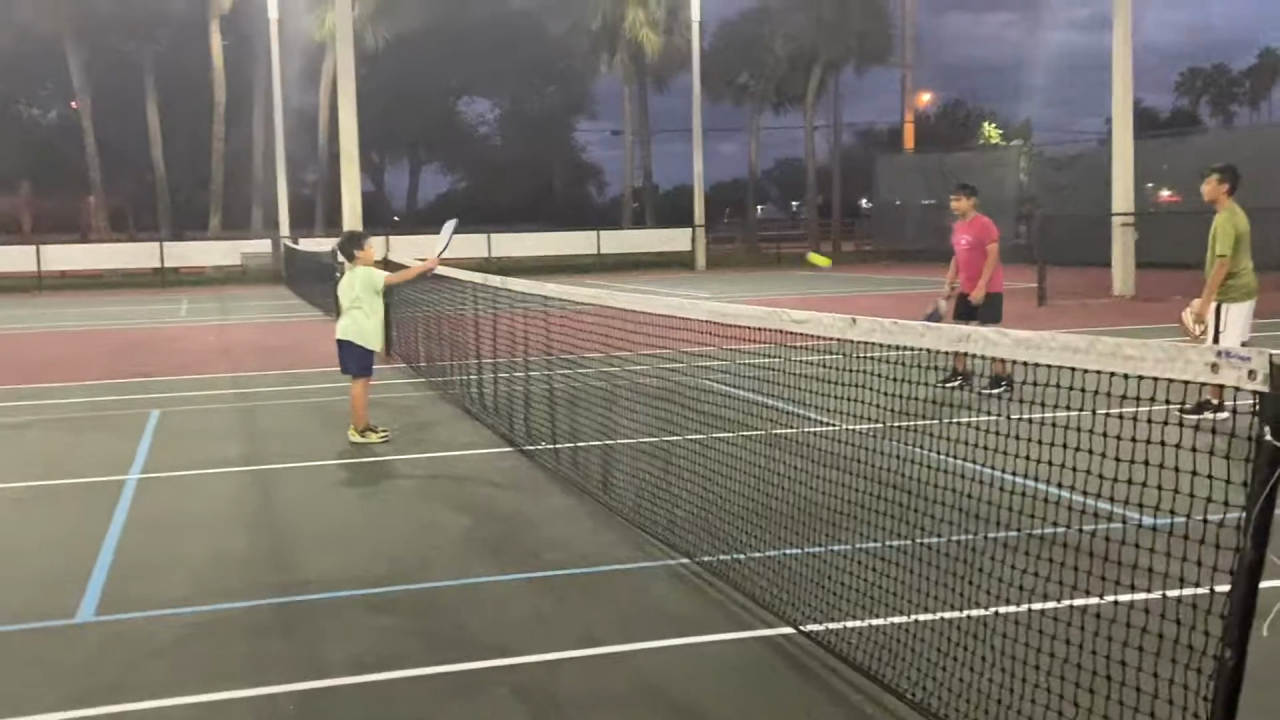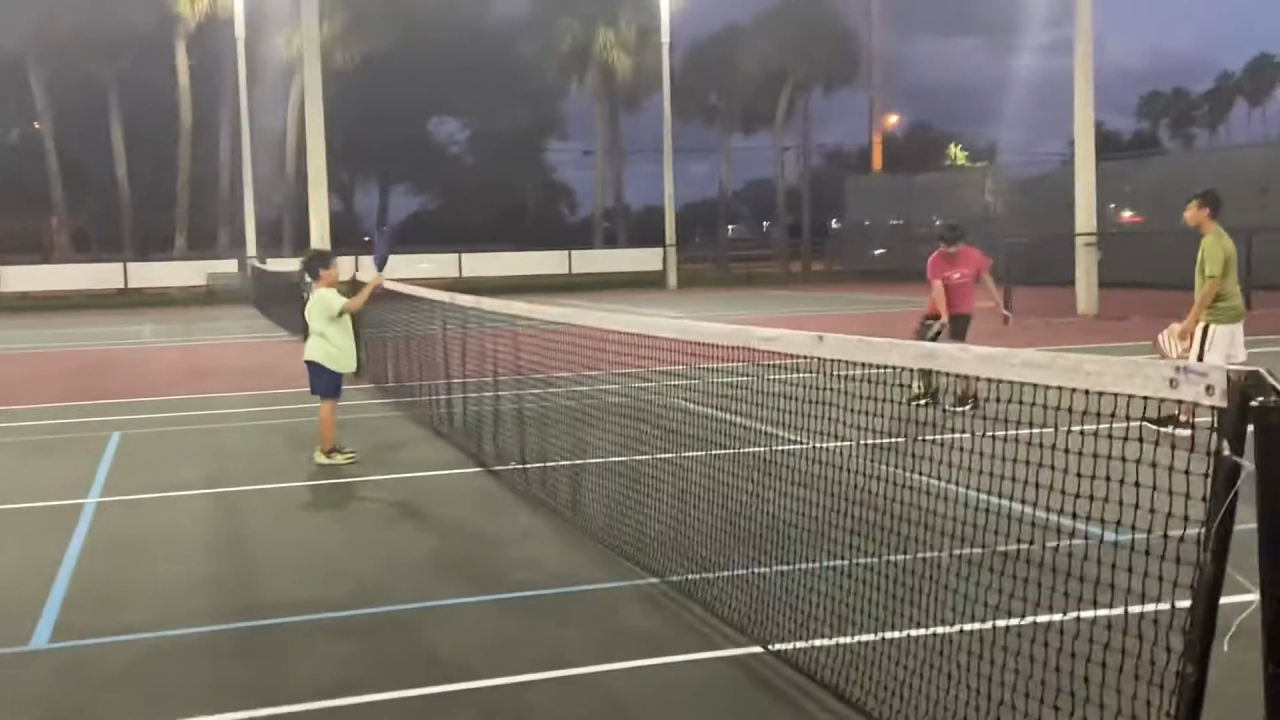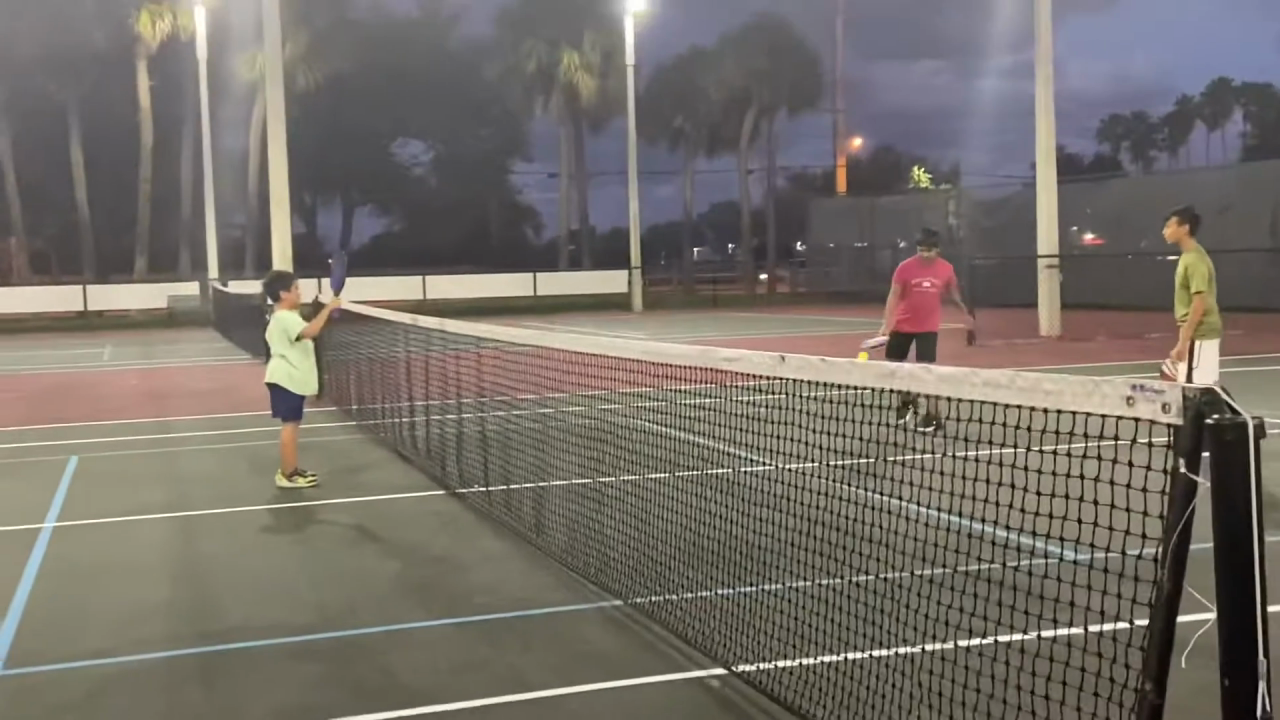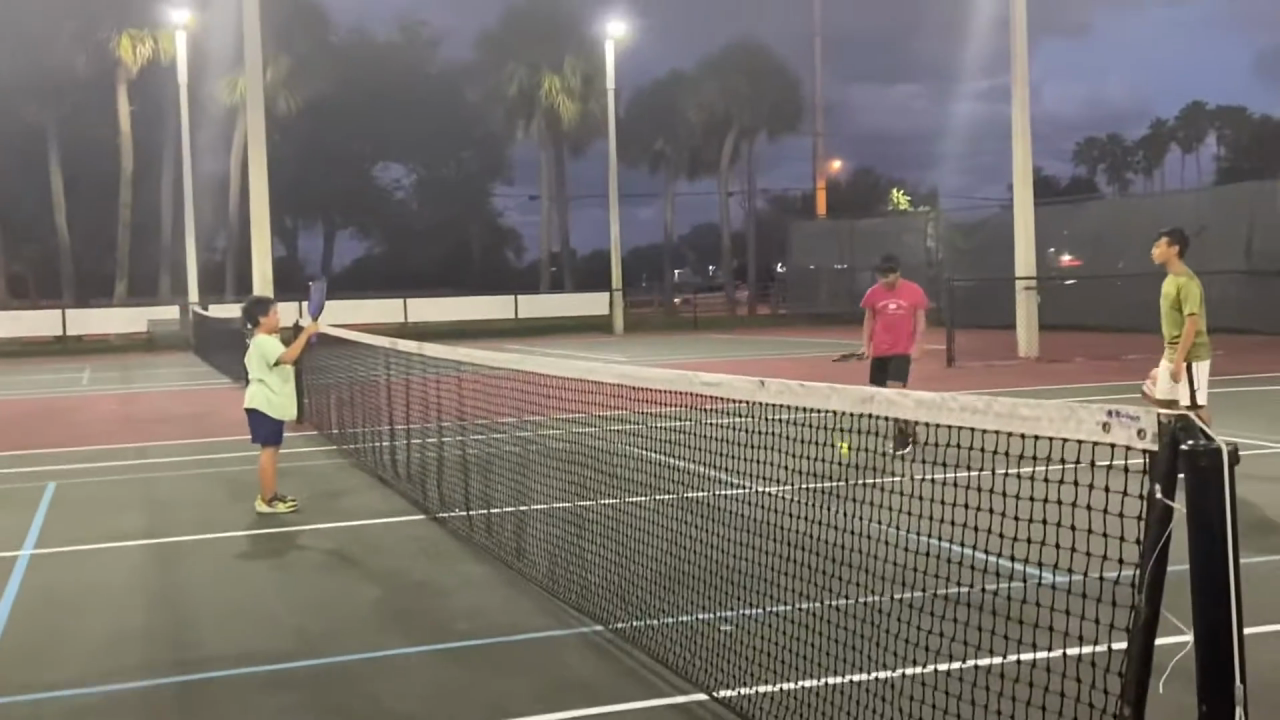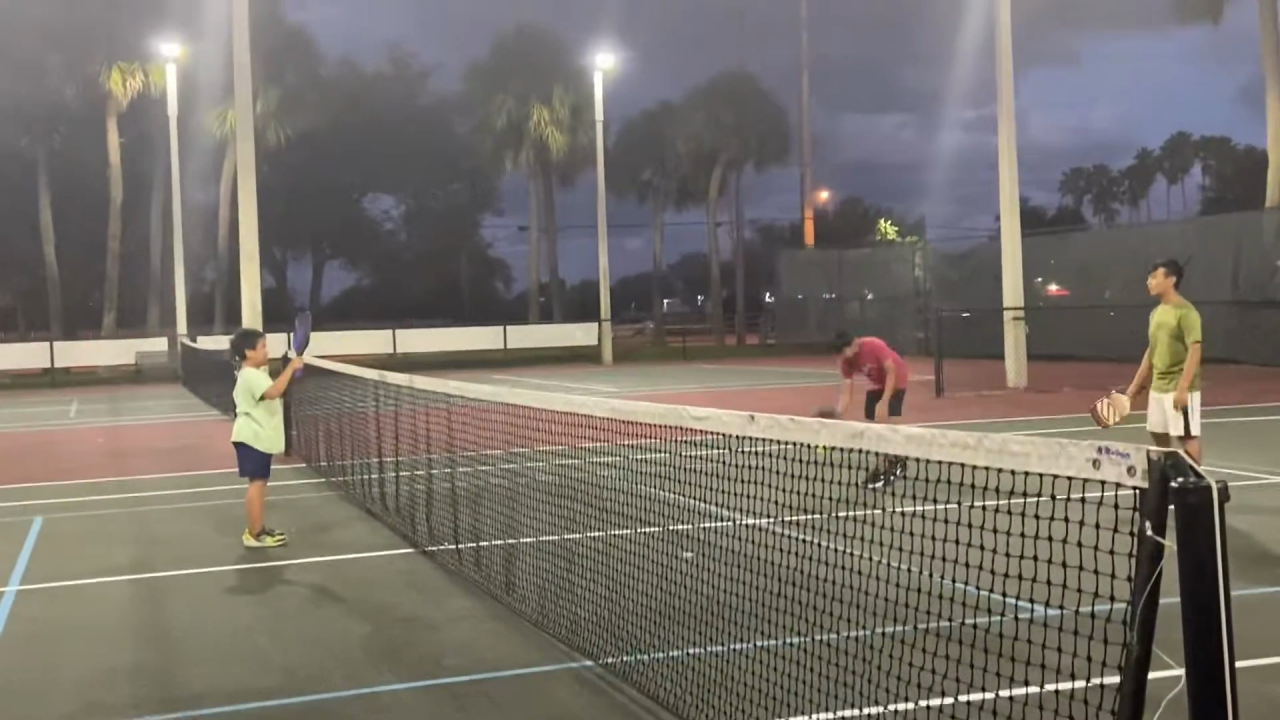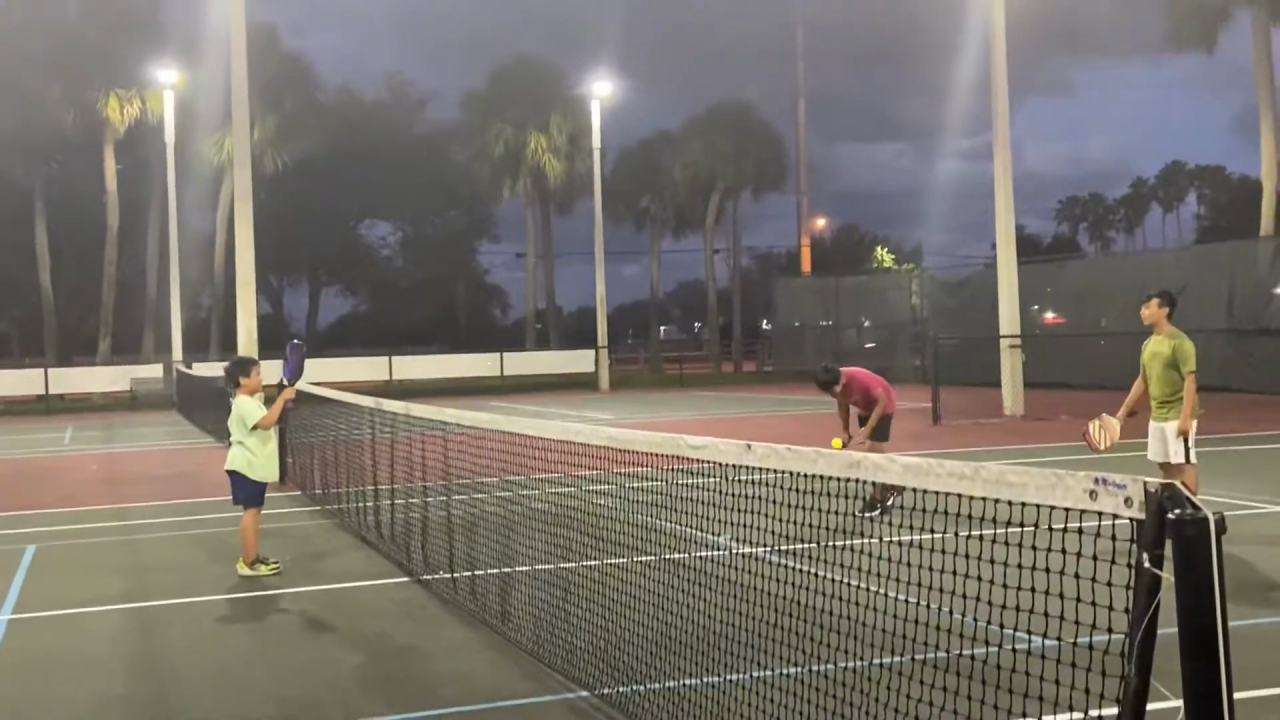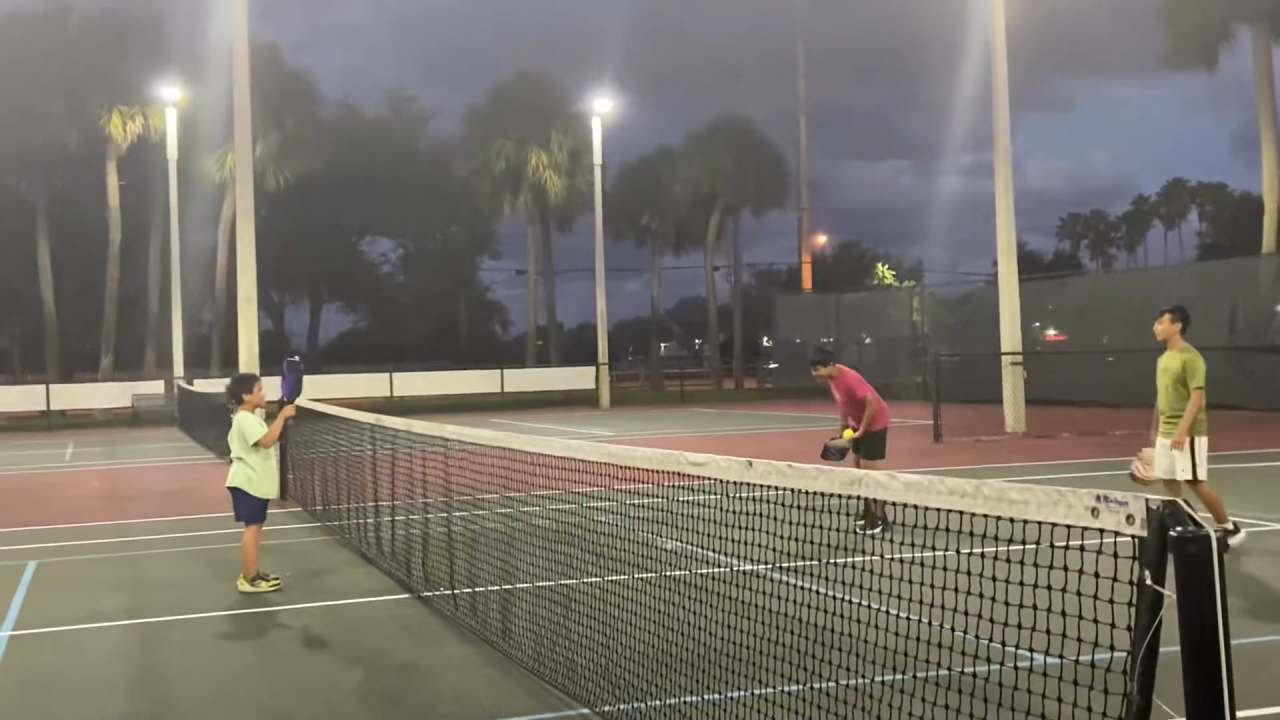
dt=0.3s
person 1, frame 1
left shoulder: (1225, 220)
right shoulder: (1236, 214)
left elbow: (1222, 264)
left wrist: (1204, 301)
right wrist: (1210, 297)
left hip: (1230, 294)
right hip: (1243, 290)
left knee: (1219, 350)
right knee: (1237, 347)
left ankle: (1214, 404)
person 1, frame 2
left shoulder: (1212, 242)
right shoulder: (1220, 238)
left elbow: (1211, 285)
left wrist: (1190, 321)
right wrist: (1195, 318)
left hip: (1219, 316)
right hip: (1231, 312)
right knee: (1234, 367)
left ankle: (1183, 420)
person 1, frame 3
left shoulder: (1195, 260)
right shoulder: (1188, 258)
left elbow: (1199, 303)
left wrist: (1183, 341)
right wrist: (1185, 338)
left hip: (1199, 334)
right hip: (1197, 334)
left knee: (1193, 386)
right knee: (1203, 386)
person 1, frame 4
left shoulder: (1187, 281)
right shoulder: (1169, 280)
left elbow: (1192, 322)
left wrist: (1179, 360)
right wrist: (1168, 358)
left hip: (1190, 357)
right hip: (1171, 355)
left knee: (1195, 407)
right knee: (1164, 402)
person 1, frame 5
left shoulder: (1186, 312)
right shoulder: (1156, 313)
left elbow: (1194, 351)
left wrist: (1182, 388)
right wrist: (1136, 384)
left hip: (1181, 389)
right hip: (1158, 387)
left knee: (1187, 437)
right knee: (1159, 435)
person 1, frame 6
left shoulder: (1180, 342)
right shoulder: (1148, 344)
left elbow: (1190, 380)
right elbow: (1142, 380)
left wrist: (1185, 416)
right wrist: (1124, 411)
left hip: (1178, 416)
right hip: (1157, 416)
left knee: (1183, 465)
right knee: (1166, 467)
person 1, frame 7
left shoulder: (1191, 358)
right shoulder: (1163, 359)
left elbow: (1197, 396)
left wrist: (1182, 430)
right wrist: (1156, 432)
left hip: (1189, 433)
right hip: (1166, 433)
left knee: (1197, 483)
right knee: (1170, 482)
left ankle: (1229, 528)
person 2, frame 1
left shoulder: (347, 277)
right shoulder: (366, 273)
right elbow: (396, 278)
right wrist: (424, 266)
left hip: (352, 334)
right hip: (358, 336)
left knee: (361, 380)
right knee: (361, 381)
left ankle: (361, 424)
right ankle: (359, 430)
person 2, frame 2
left shoulder: (319, 295)
right shoulder: (325, 295)
right elbow: (352, 306)
right wrist: (372, 285)
left hip: (326, 355)
right hip: (326, 357)
left knee: (330, 401)
right knee: (329, 401)
left ankle: (329, 446)
right ankle: (326, 451)
person 2, frame 3
left shoulder: (283, 317)
right shoulder: (285, 317)
right elbow: (310, 332)
right wrist: (328, 309)
left hip: (290, 378)
right hip: (286, 379)
left knee: (292, 424)
right knee: (290, 424)
left ankle: (291, 469)
right ankle: (287, 474)
person 2, frame 4
left shoulder: (264, 341)
right shoulder: (264, 342)
right elbow: (288, 357)
right wrist: (305, 334)
left hip: (269, 403)
right hip: (265, 404)
left knee: (272, 449)
right knee: (269, 449)
left ankle: (270, 494)
right ankle: (266, 500)
person 2, frame 5
left shoulder: (254, 374)
right shoulder: (251, 375)
left elbow: (271, 394)
right elbow: (274, 392)
right wrist: (290, 368)
left hip: (259, 437)
right hip: (253, 438)
left knee: (260, 482)
right knee: (257, 483)
left ankle: (258, 528)
right ankle: (254, 534)
person 2, frame 6
left shoulder: (250, 402)
right shoulder: (244, 403)
left elbow: (265, 422)
right elbow: (266, 423)
right wrist: (282, 398)
left hip: (253, 465)
right hip: (247, 466)
left knee: (254, 511)
right knee: (251, 511)
left ankle: (252, 557)
right ankle: (249, 562)
person 2, frame 7
left shoulder: (249, 417)
right shoulder: (246, 419)
left elbow: (265, 441)
right elbow: (267, 441)
right wrist: (281, 416)
left hip: (255, 481)
right hip: (248, 483)
left knee: (255, 527)
right knee: (253, 527)
left ankle: (252, 573)
right ankle: (249, 579)
person 3, frame 1
left shoulder: (985, 225)
right shoulder: (957, 227)
left elbow: (993, 258)
left wrist: (981, 288)
right wrist: (948, 282)
left hip: (988, 289)
right hip: (965, 289)
left ankle: (1001, 377)
right ankle: (960, 373)
person 3, frame 2
left shoulder: (976, 256)
right shoulder: (935, 260)
left elbow: (988, 281)
right elbow: (938, 290)
left wrist: (1000, 306)
right wrist: (944, 317)
left hip: (963, 310)
right hip: (937, 311)
left ankle: (968, 395)
right ankle: (927, 391)
person 3, frame 3
left shoulder: (946, 269)
right shoulder: (905, 267)
left elbow: (953, 293)
right elbow: (894, 297)
left wrist: (965, 313)
right wrist: (886, 324)
left hip: (928, 327)
right hip: (901, 326)
right knee: (893, 364)
left ankle: (932, 415)
right ankle: (906, 401)
person 3, frame 4
left shoulder: (914, 291)
right shoulder: (873, 294)
left elbow: (920, 319)
left wrist: (918, 345)
right wrist: (866, 345)
left hip: (903, 350)
right hip: (879, 351)
left knee: (895, 390)
left ankle: (906, 433)
right ankle: (902, 428)
person 3, frame 5
left shoulder: (874, 346)
right shoulder: (846, 359)
left elbow: (892, 372)
right elbow: (847, 388)
left wrist: (884, 402)
right wrist: (840, 412)
left hip: (895, 381)
right hip: (876, 386)
left knee: (882, 423)
left ankle: (882, 470)
right ankle: (896, 461)
person 3, frame 6
left shoulder: (861, 378)
right shoulder: (833, 386)
left elbow: (882, 400)
right elbow: (842, 406)
left wrist: (868, 429)
right wrist: (846, 431)
left hip: (882, 405)
right hip: (864, 408)
left knee: (873, 449)
right knee: (871, 450)
left ankle: (877, 499)
right ankle: (890, 487)
person 3, frame 7
left shoulder: (850, 379)
right shoulder: (830, 377)
left elbow: (873, 405)
left wrist: (861, 430)
right wrist: (844, 422)
left hip: (875, 422)
right hip: (859, 423)
left knee: (869, 468)
right knee: (858, 465)
left ankle: (880, 517)
right ankle: (871, 507)
